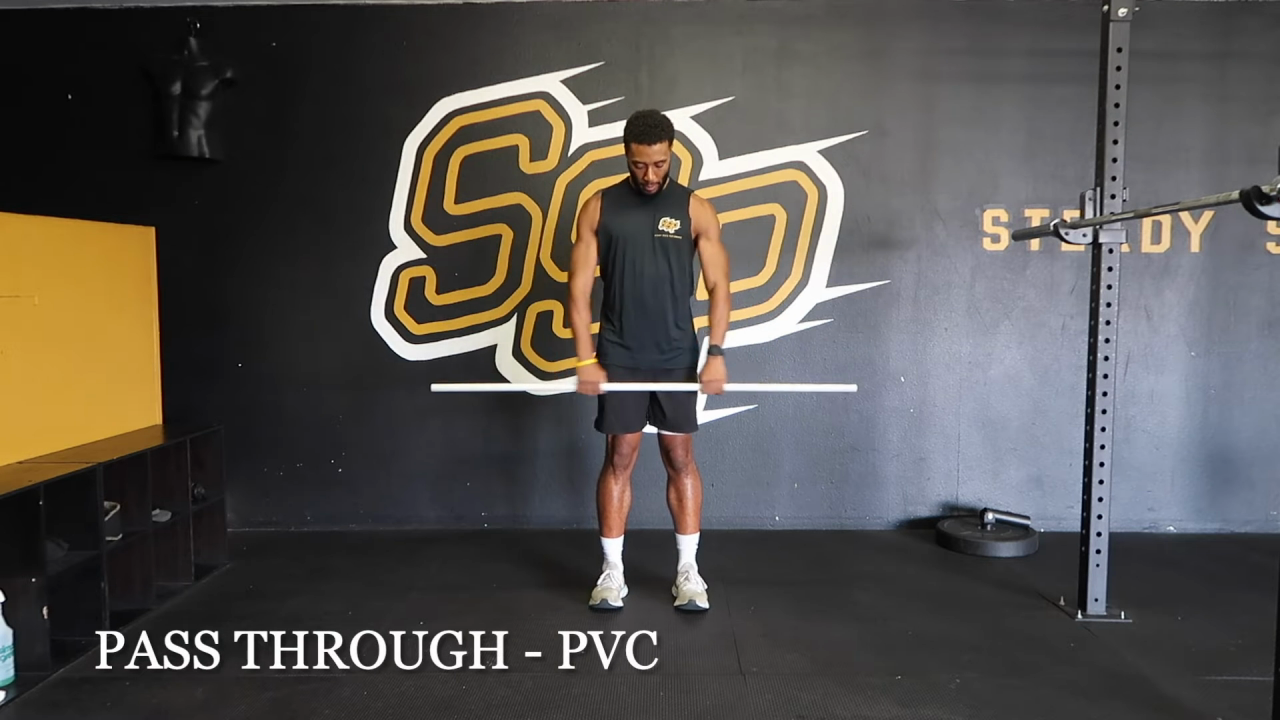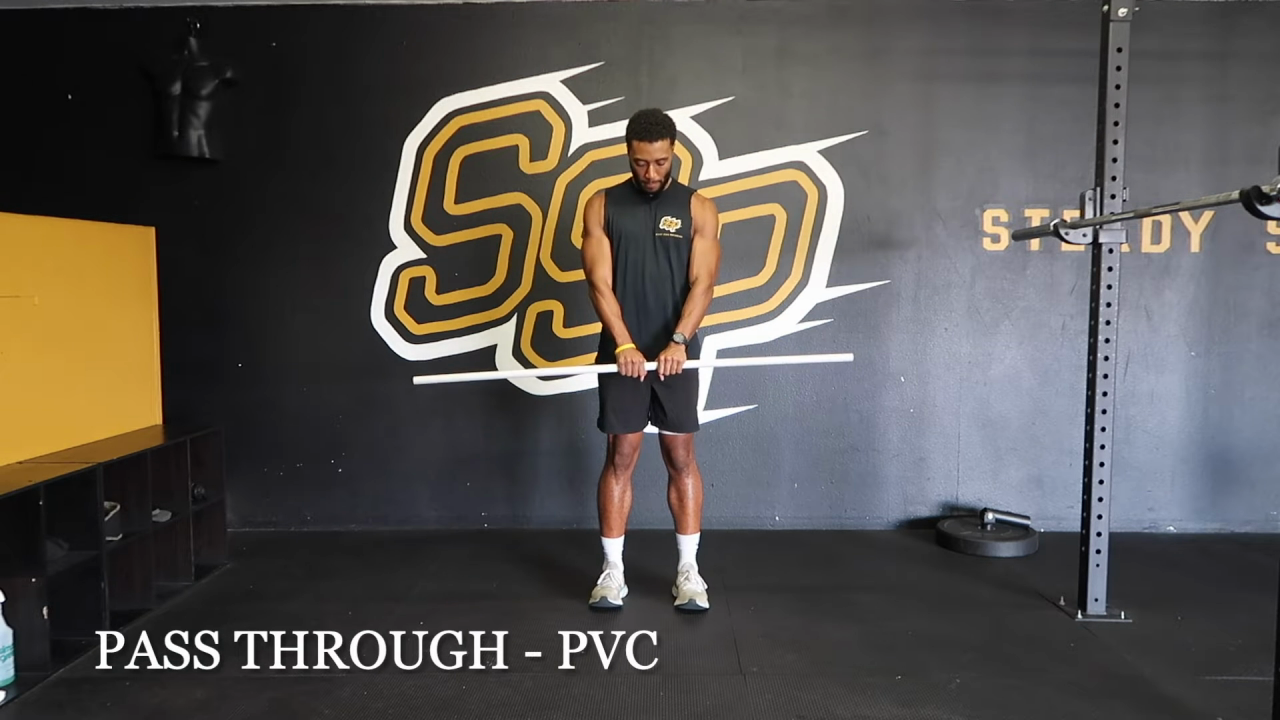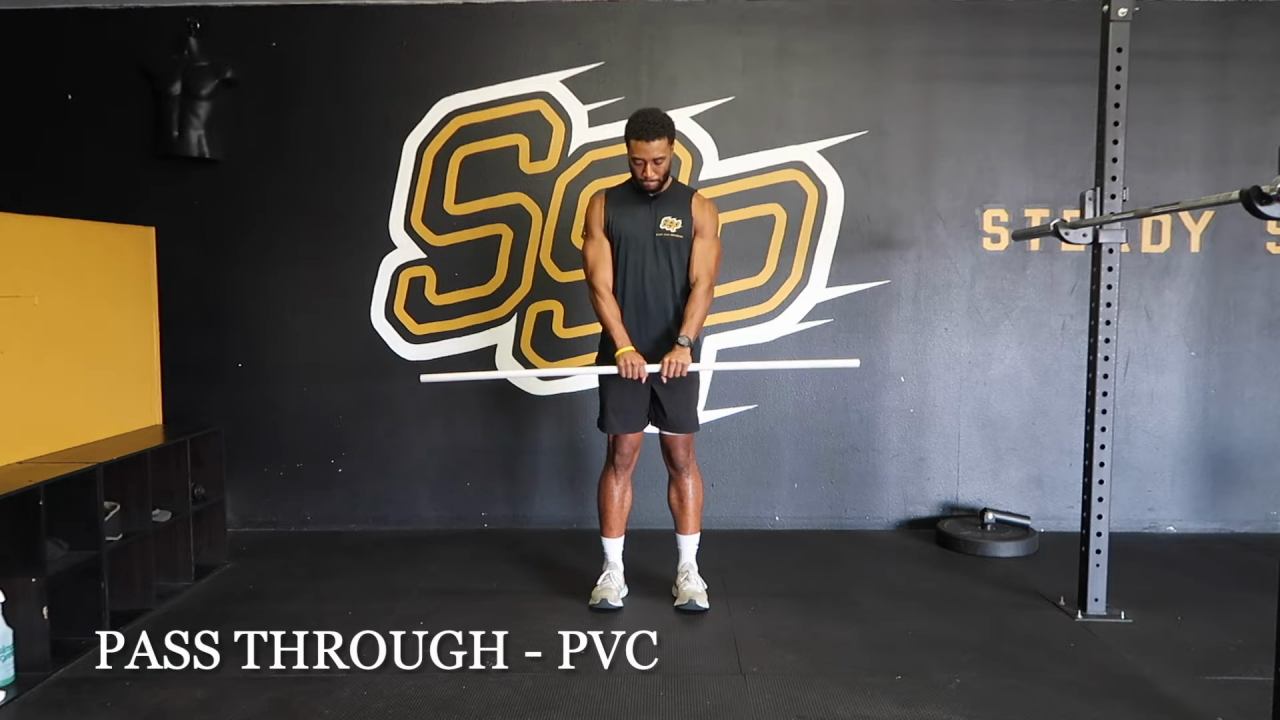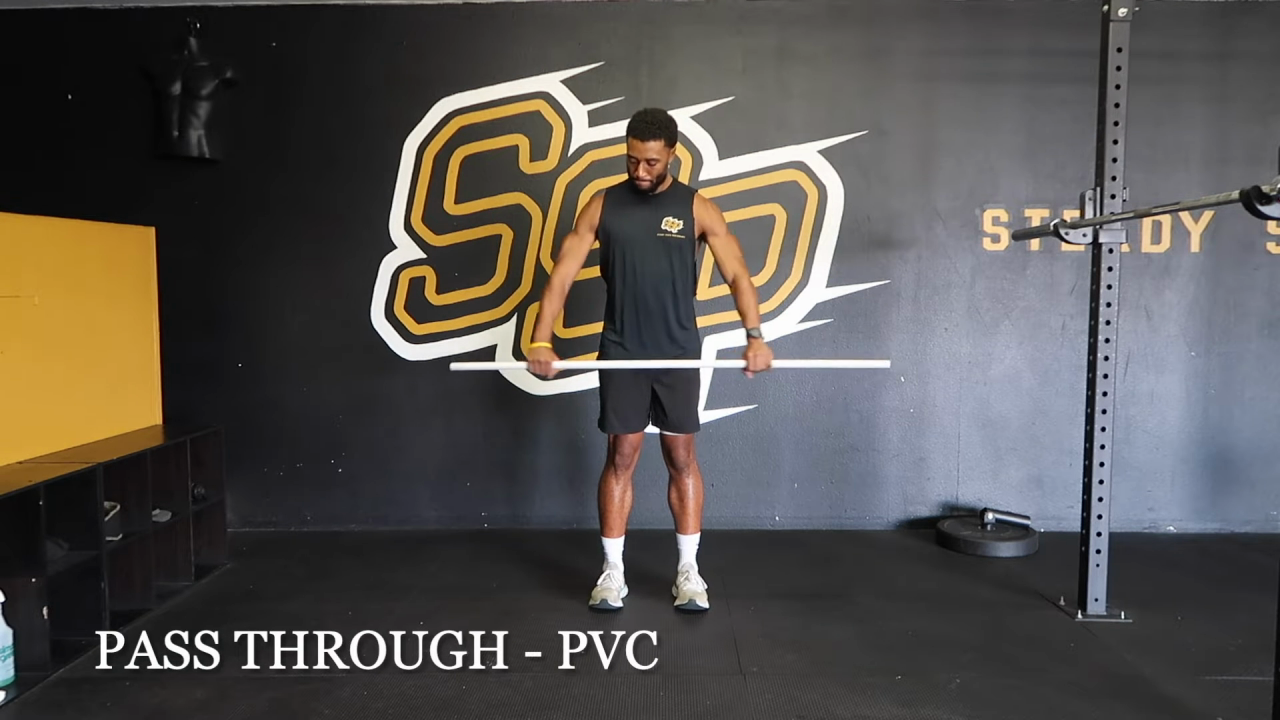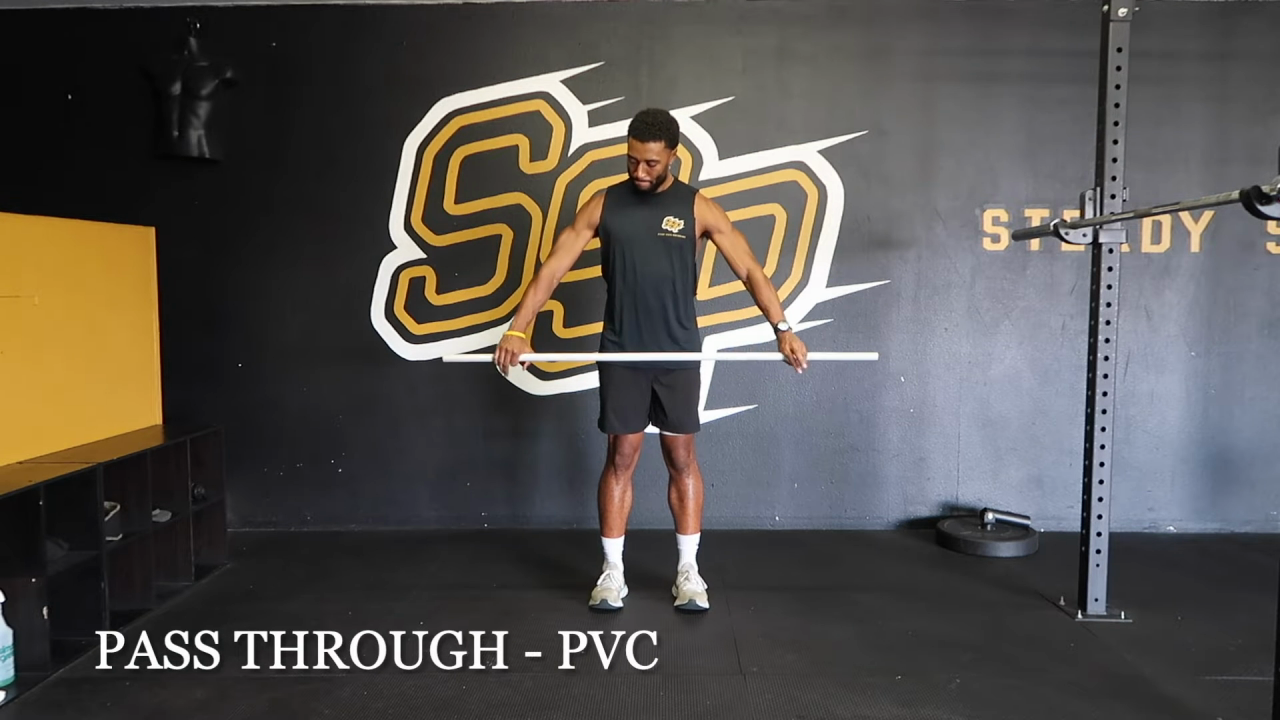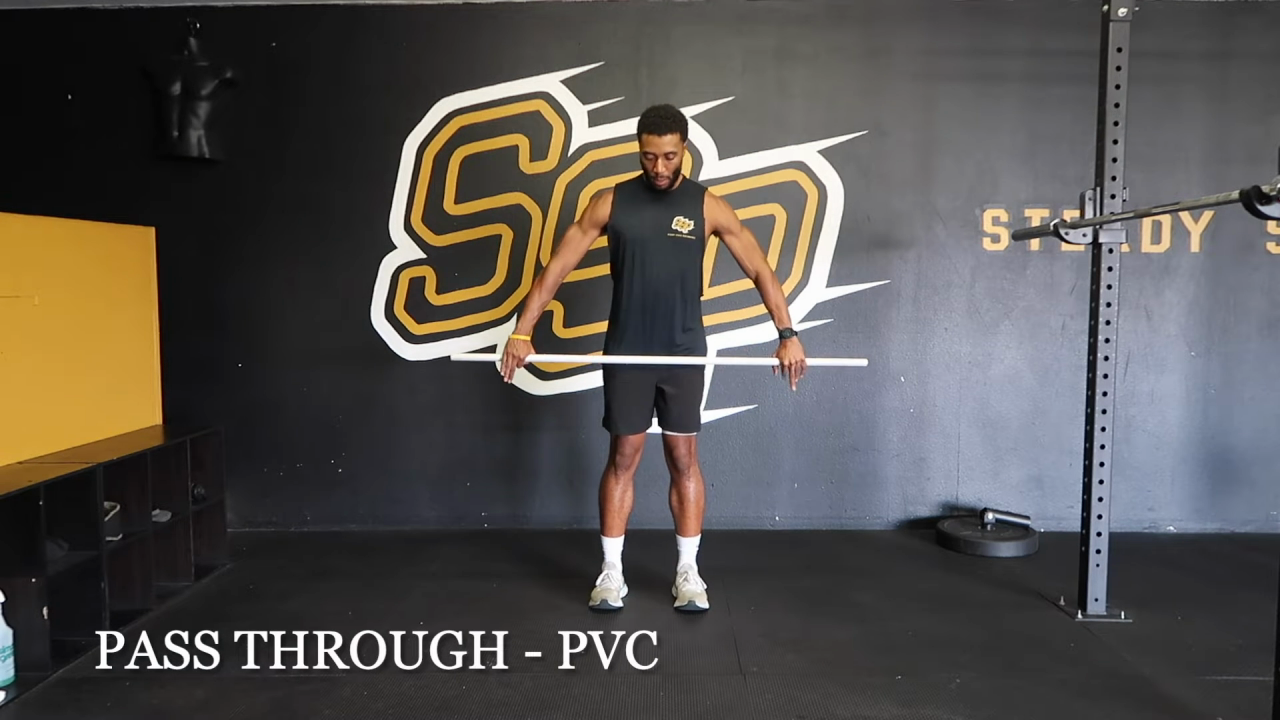
dt=0.4s
person 1, frame 1
left shoulder: (696, 208)
right shoulder: (599, 207)
left elbow: (718, 286)
right elbow: (580, 287)
left wrist: (715, 353)
right wrist: (585, 357)
left hip: (677, 358)
right hip: (619, 359)
left knee: (680, 458)
right knee: (618, 458)
left ankle: (687, 570)
right ankle: (612, 571)
person 1, frame 2
left shoulder: (697, 207)
right shoulder: (602, 205)
left elbow: (702, 284)
right elbow: (600, 283)
left wrist: (677, 341)
right wrist: (624, 345)
left hip: (676, 352)
right hip: (621, 353)
left knee: (681, 458)
right knee: (620, 458)
left ankle: (688, 570)
right ankle: (612, 570)
person 1, frame 3
left shoulder: (697, 208)
right shoulder: (603, 205)
left elbow: (702, 283)
right elbow: (600, 284)
left wrist: (685, 343)
right wrist: (624, 347)
left hip: (675, 354)
right hip: (622, 354)
left knee: (681, 458)
right knee: (620, 458)
left ankle: (688, 570)
right ankle: (612, 571)
person 1, frame 4
left shoulder: (697, 208)
right shoulder: (602, 204)
left elbow: (737, 274)
right elbow: (562, 275)
left wrist: (755, 337)
right wrist: (541, 339)
left hip: (678, 354)
right hip: (621, 354)
left knee: (682, 458)
right knee: (620, 458)
left ankle: (688, 570)
right ankle: (612, 571)
person 1, frame 5
left shoulder: (698, 207)
right shoulder: (603, 203)
left elbow: (749, 270)
right elbow: (553, 268)
left wrist: (782, 330)
right wrist: (517, 329)
left hip: (678, 354)
right hip: (621, 354)
left knee: (682, 457)
right knee: (620, 457)
left ankle: (688, 570)
right ankle: (612, 571)
person 1, frame 6
left shoulder: (708, 206)
right shoulder: (611, 202)
left elbow: (760, 271)
right elbow: (557, 267)
left wrist: (788, 335)
right wrist: (522, 332)
left hip: (683, 354)
right hip: (626, 353)
left knee: (683, 459)
right knee: (622, 457)
left ankle: (687, 572)
right ankle: (611, 572)
